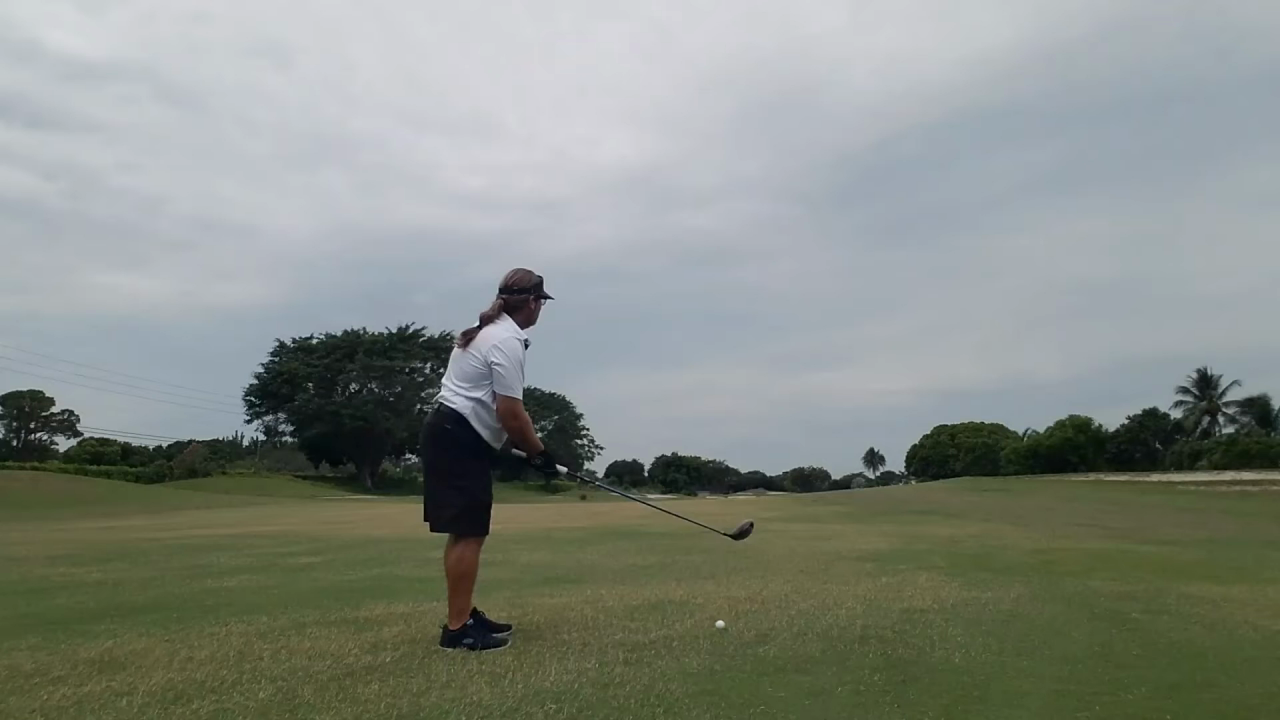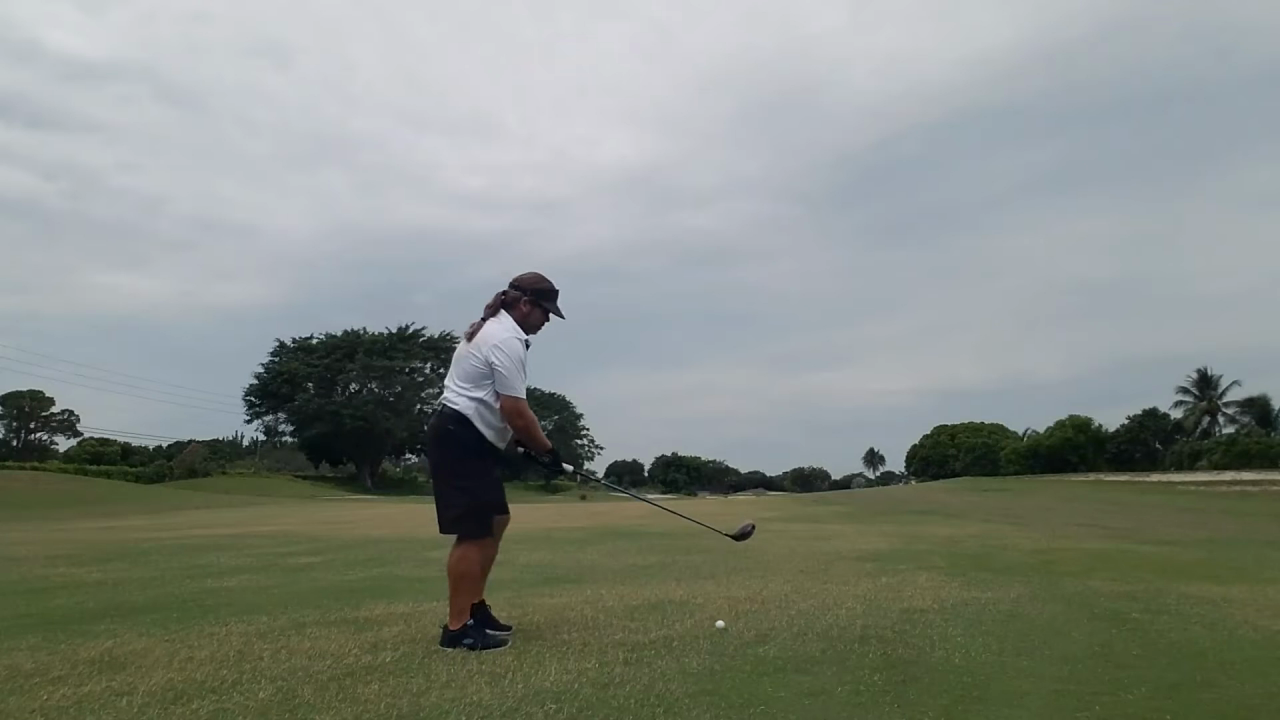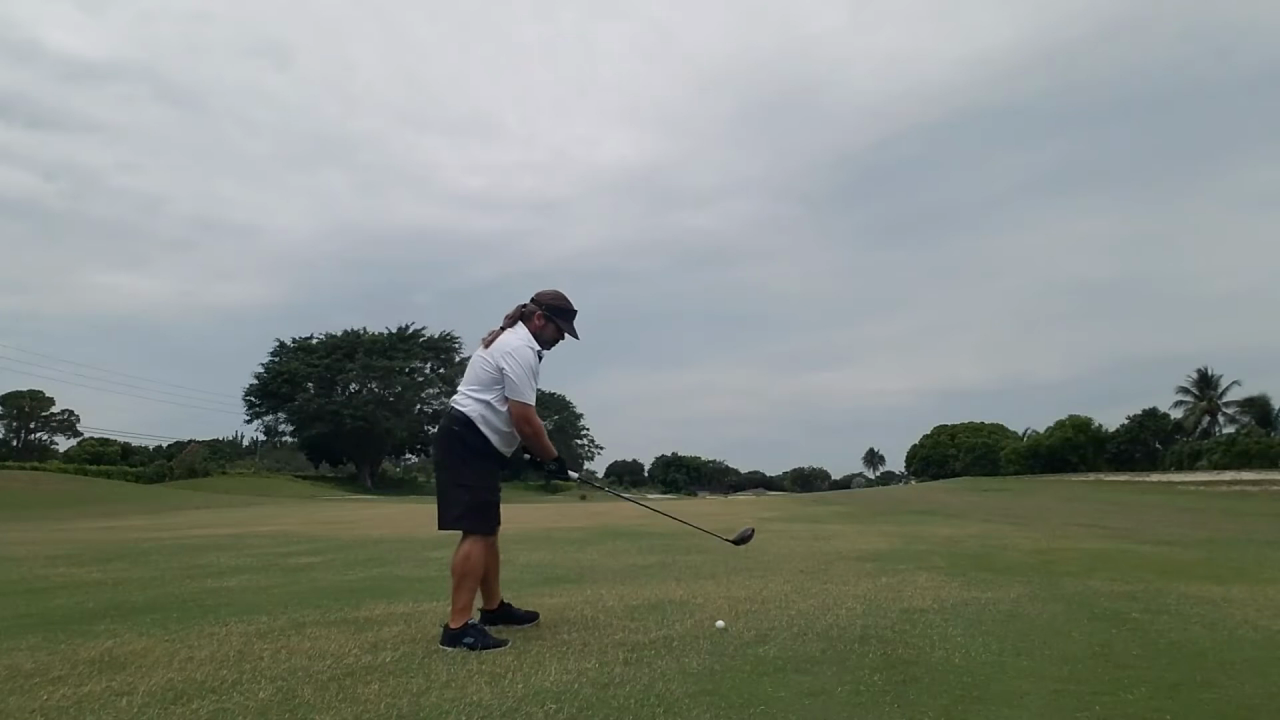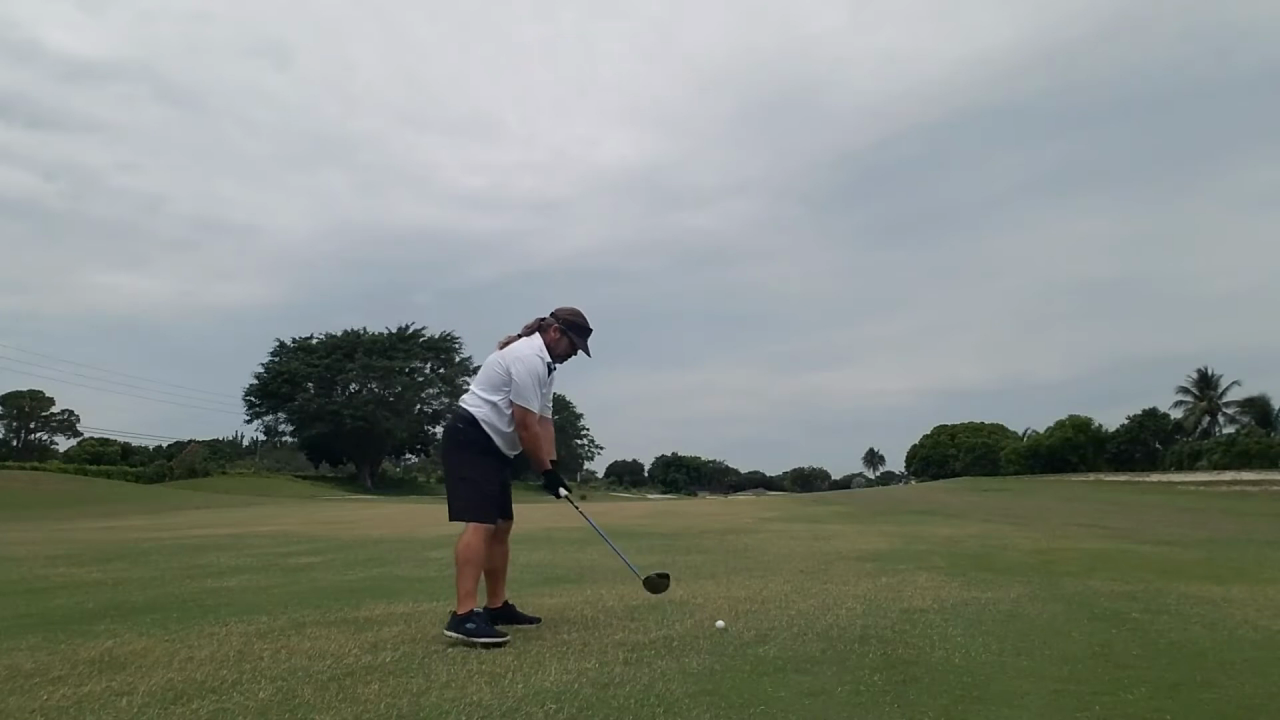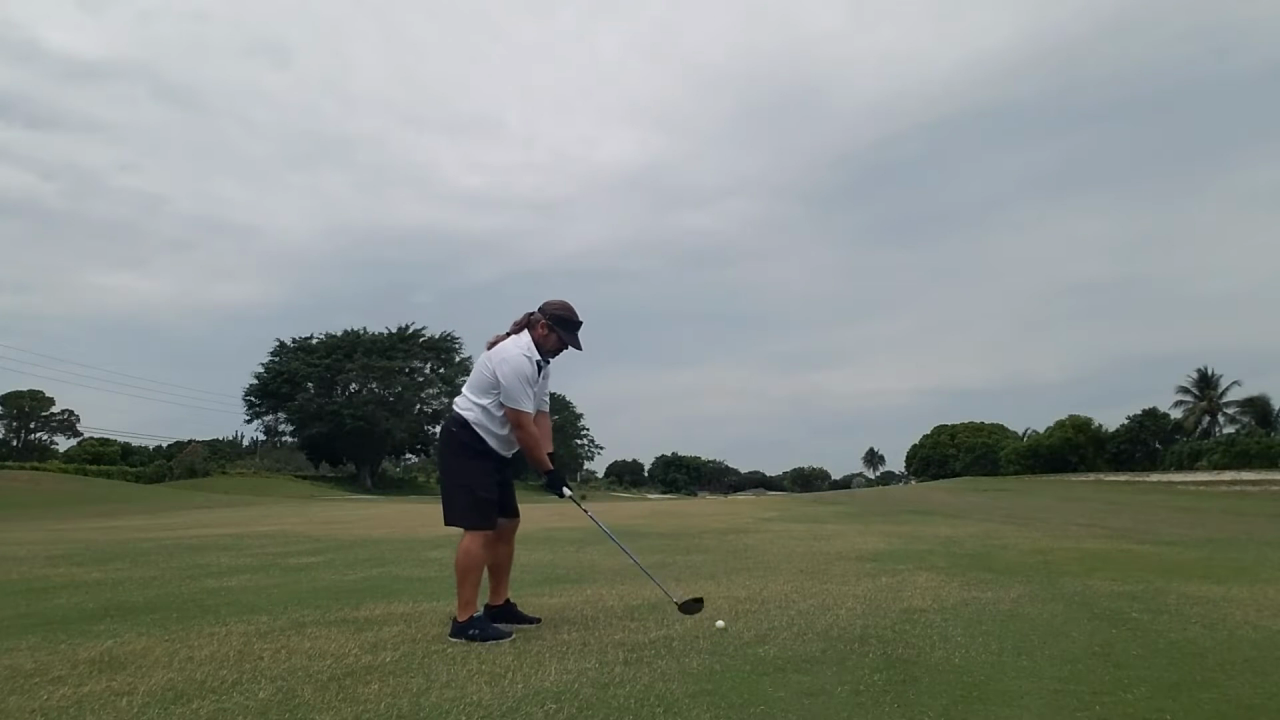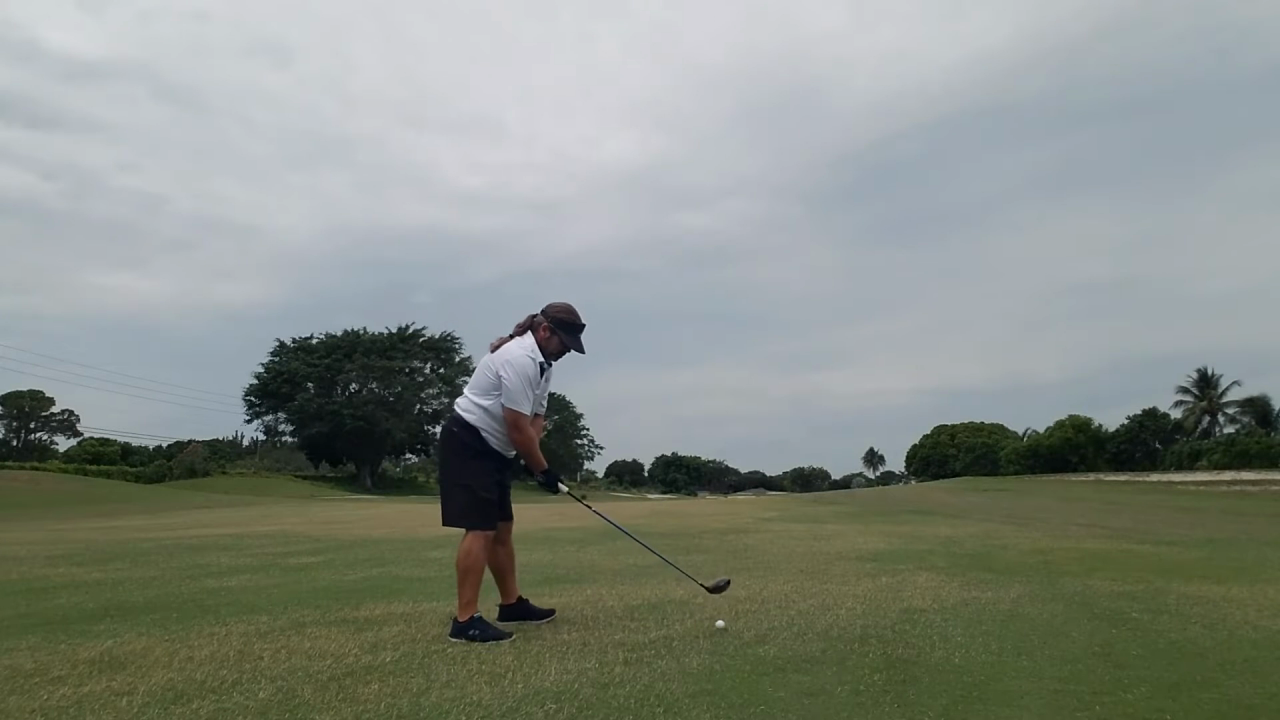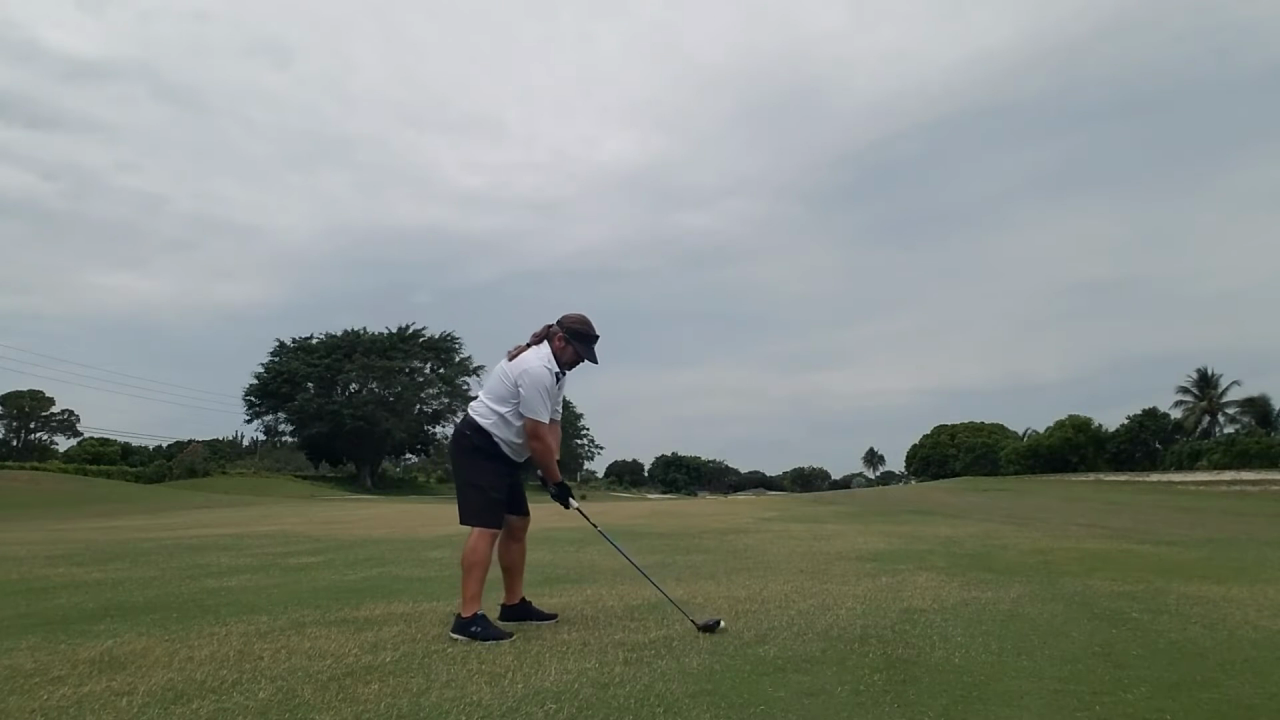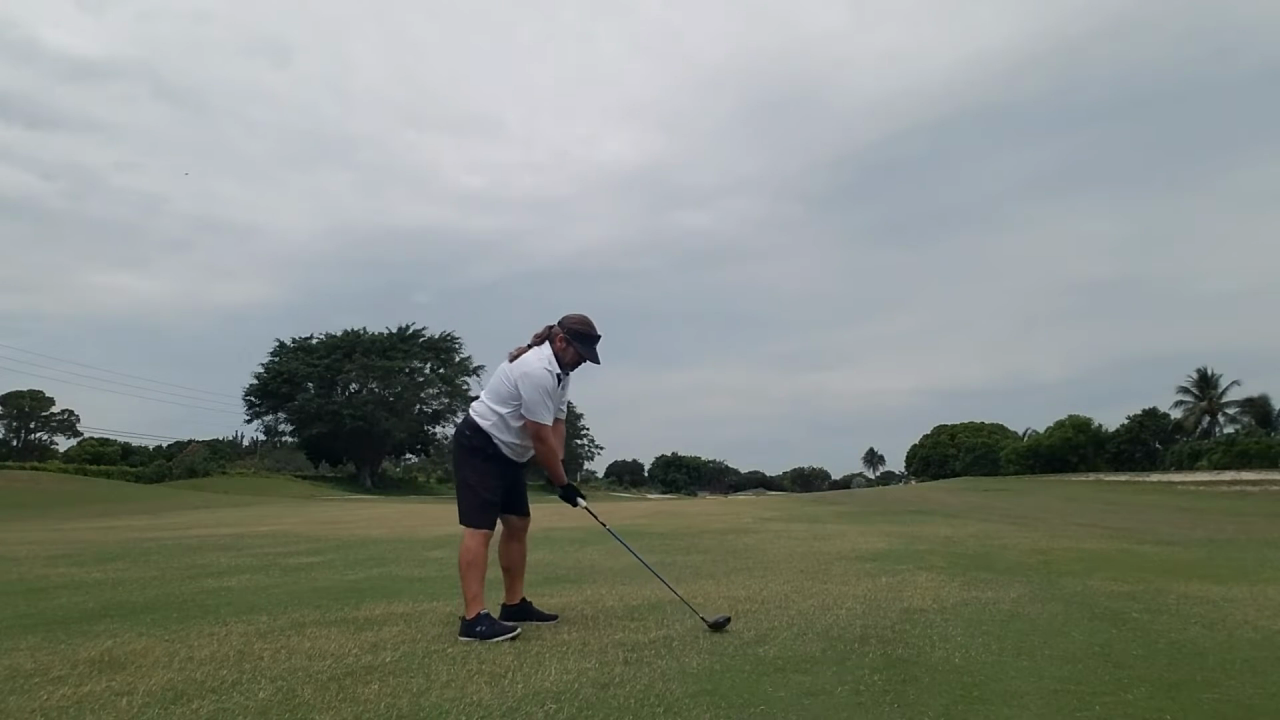
dt=0.4s
person 1, frame 1
left shoulder: (490, 331)
right shoulder: (508, 342)
right elbow: (510, 413)
left wrist: (528, 445)
right wrist: (539, 452)
left hip: (452, 435)
right hip: (460, 440)
left knee: (466, 533)
right knee: (468, 534)
left ankle: (465, 615)
right ankle: (457, 628)
person 1, frame 2
left shoulder: (494, 330)
right shoulder: (507, 340)
right elbow: (515, 411)
left wrist: (529, 443)
right wrist: (546, 450)
left hip: (467, 440)
right hip: (462, 442)
left knee: (496, 521)
right knee: (473, 533)
left ankle: (474, 606)
right ankle: (457, 628)
person 1, frame 3
left shoulder: (516, 344)
right shoulder: (520, 350)
left elbow: (518, 416)
right elbow: (524, 419)
left wrist: (538, 453)
right wrist: (553, 458)
left hip: (477, 446)
right hip: (466, 444)
left knee: (488, 530)
right knee: (475, 532)
left ankle: (493, 607)
right ankle: (458, 627)
person 1, frame 4
left shoulder: (543, 363)
right shoulder: (528, 357)
left elbow: (543, 422)
right elbow: (526, 426)
left wrist: (552, 467)
right wrist: (545, 471)
left hip: (491, 447)
right hip: (469, 441)
left knee: (500, 526)
right knee: (480, 524)
left ankle: (496, 606)
right ankle: (464, 615)
person 1, frame 5
left shoulder: (539, 360)
right shoulder: (516, 357)
left elbow: (540, 417)
right elbow: (522, 427)
left wrist: (549, 460)
right wrist: (547, 471)
left hip: (493, 449)
right hip: (468, 444)
left knee: (505, 526)
right knee: (480, 529)
left ankle: (498, 606)
right ankle: (465, 620)
person 1, frame 6
left shoulder: (541, 363)
right shoulder: (519, 359)
left elbow: (535, 419)
right elbow: (518, 427)
left wrist: (530, 461)
right wrist: (543, 468)
left hip: (491, 450)
right hip: (467, 445)
left knee: (500, 530)
right knee: (479, 530)
left ankle: (511, 604)
right ankle: (465, 620)
person 1, frame 7
left shoulder: (556, 371)
right shoulder: (536, 369)
left elbow: (552, 425)
right elbow: (535, 436)
left wrist: (552, 470)
right wrist: (556, 482)
left hip: (503, 451)
right hip: (478, 446)
left knee: (517, 524)
right knee: (486, 528)
left ankle: (513, 604)
right ankle: (469, 617)
person 1, frame 8
left shoulder: (559, 370)
right shoulder: (537, 370)
left elbow: (556, 427)
right elbow: (541, 437)
left wrist: (557, 470)
right wrist: (562, 482)
left hip: (504, 453)
right hip: (478, 447)
left knee: (517, 524)
right knee: (480, 528)
left ankle: (514, 603)
right ankle: (473, 618)
